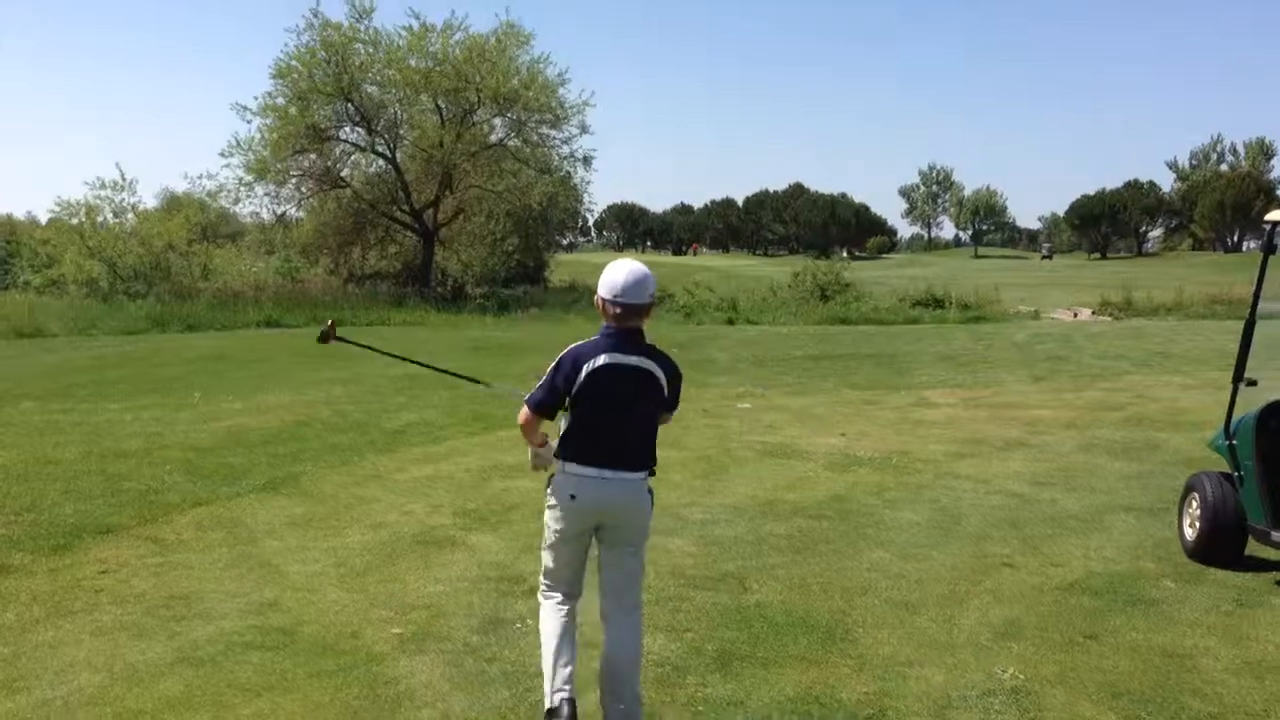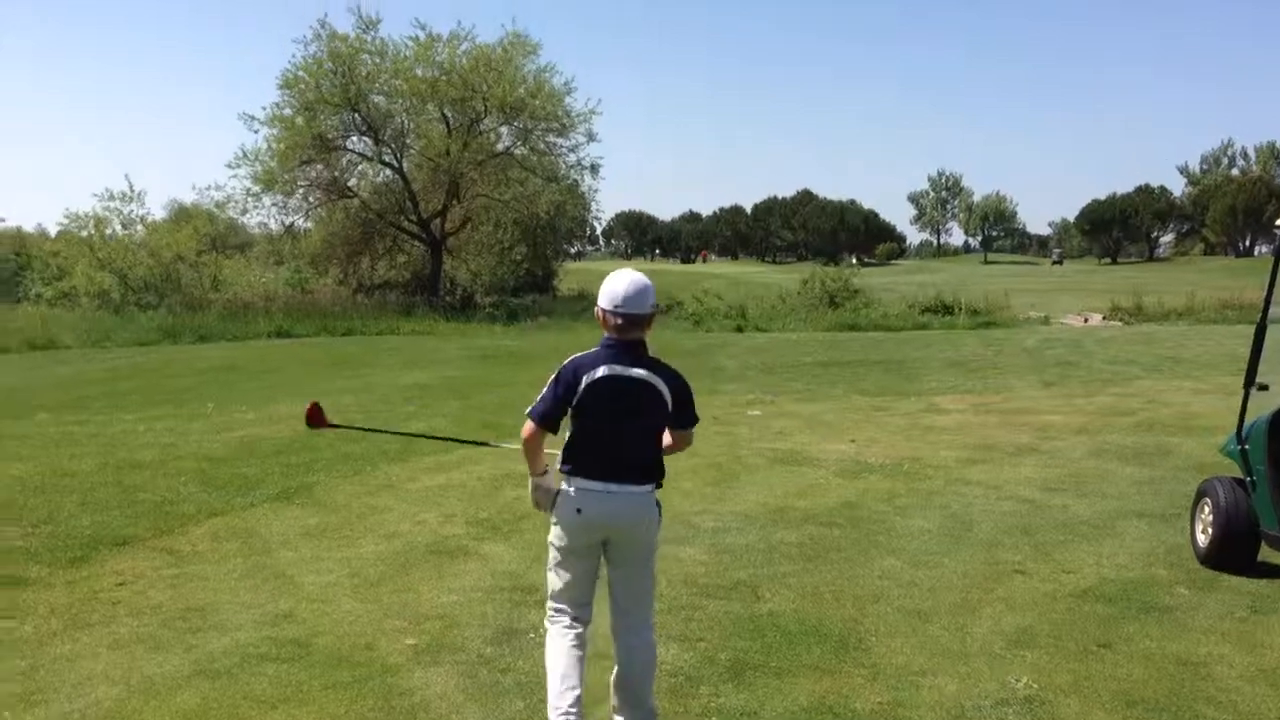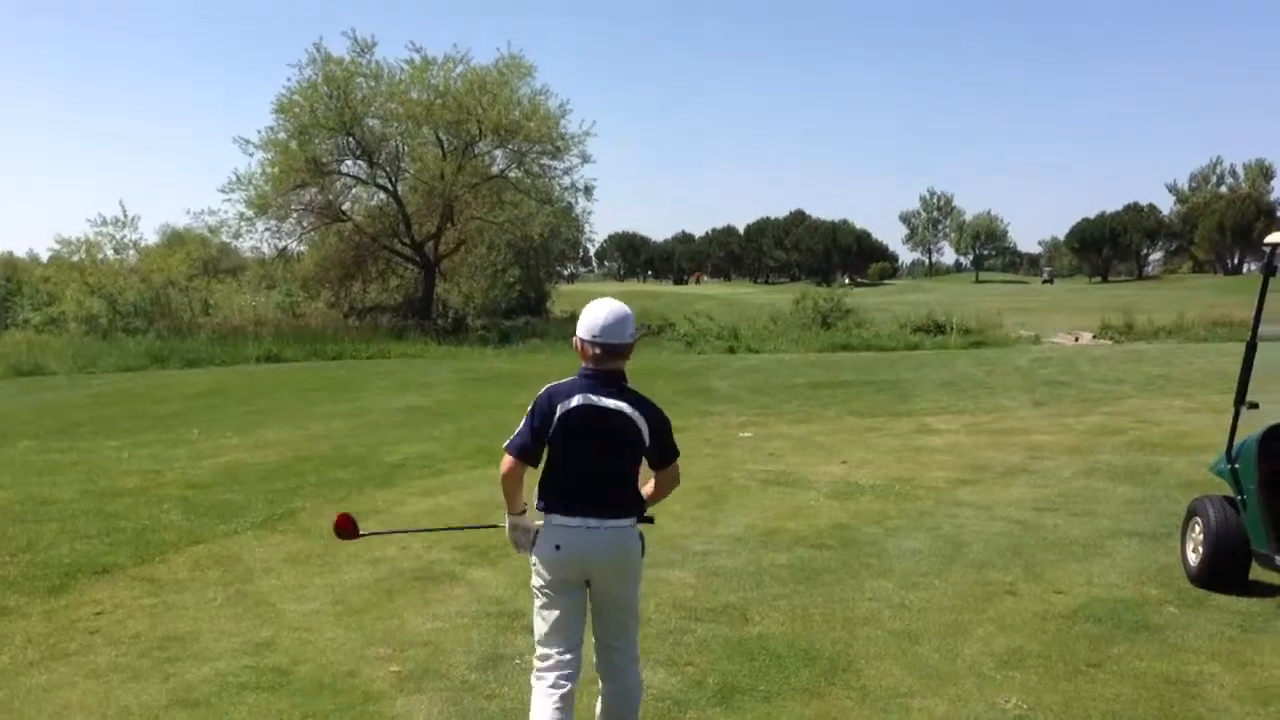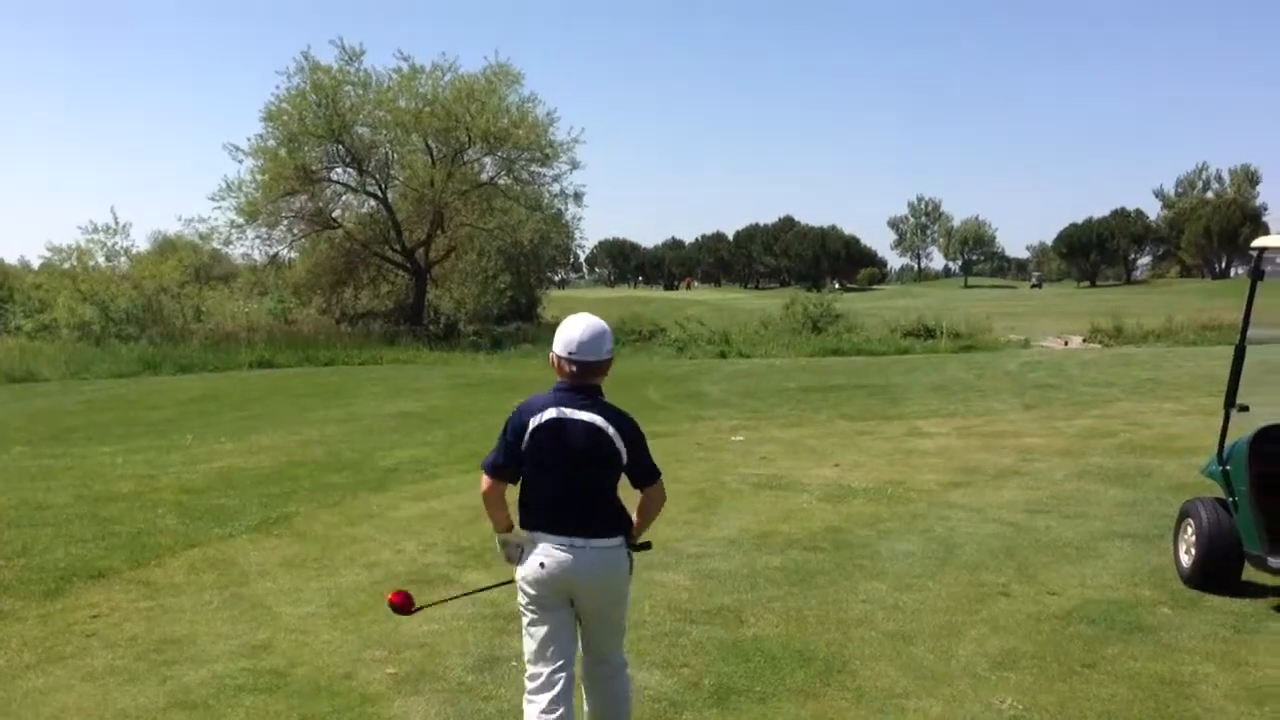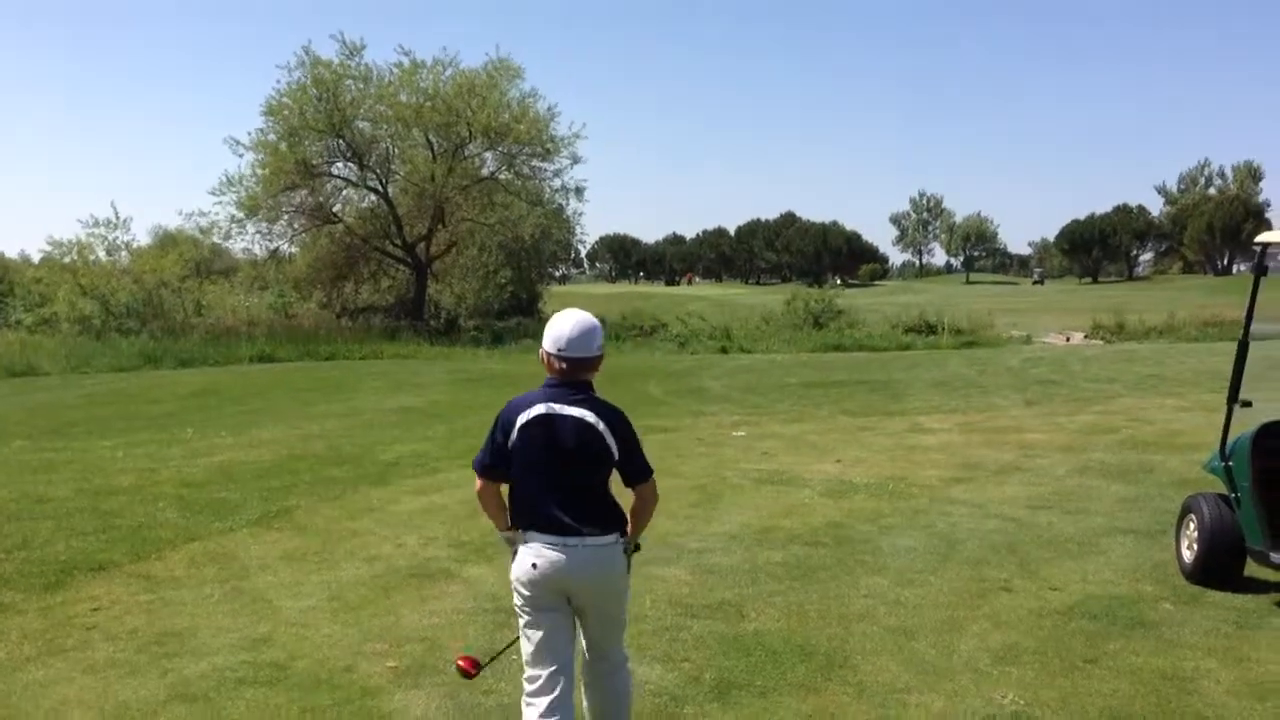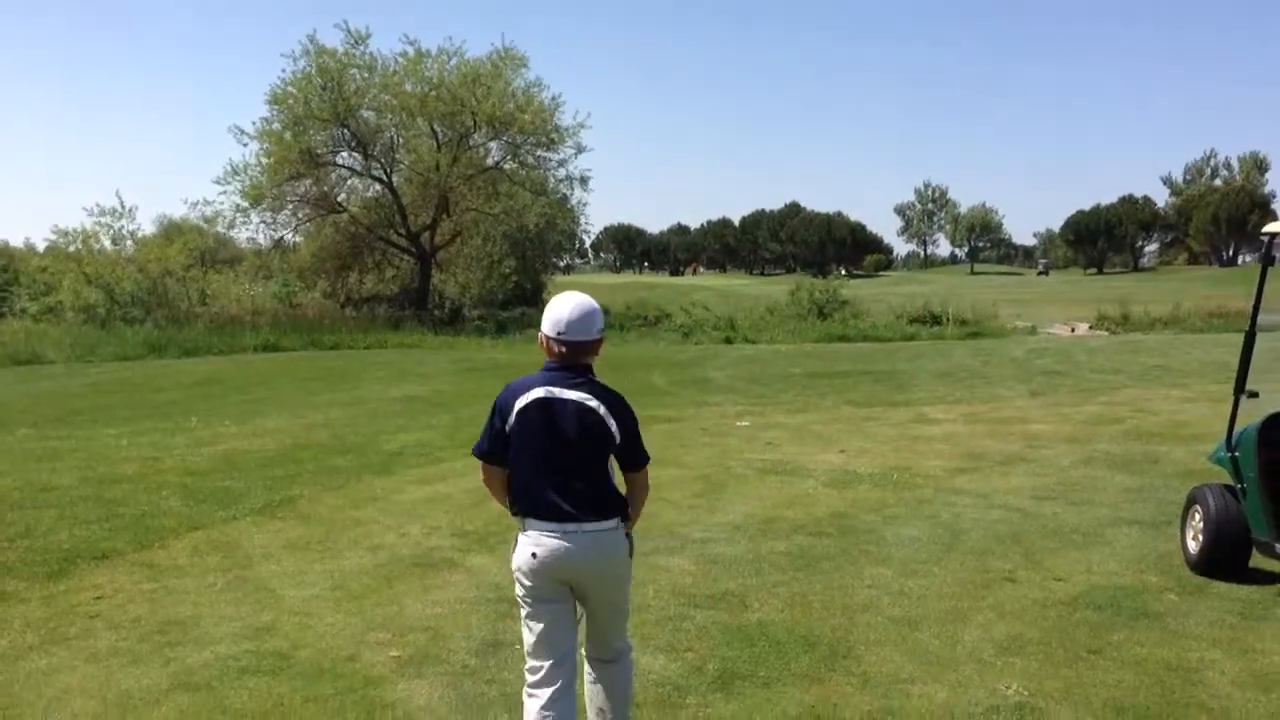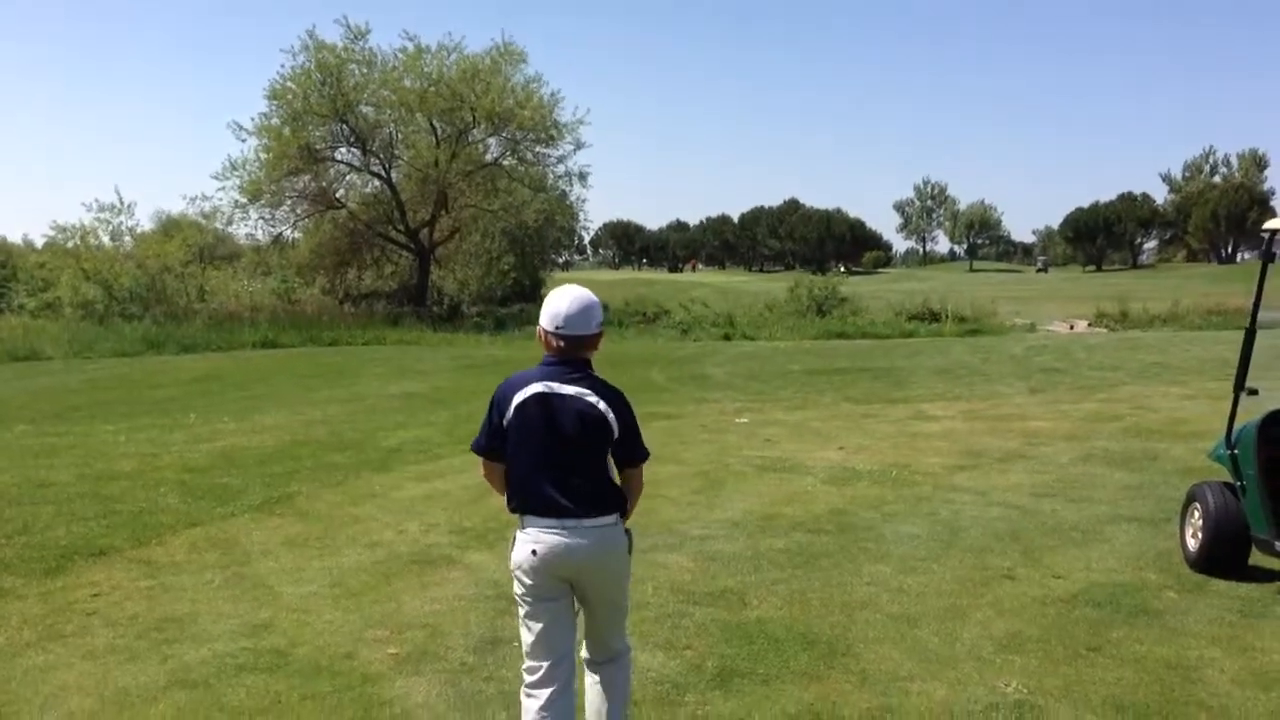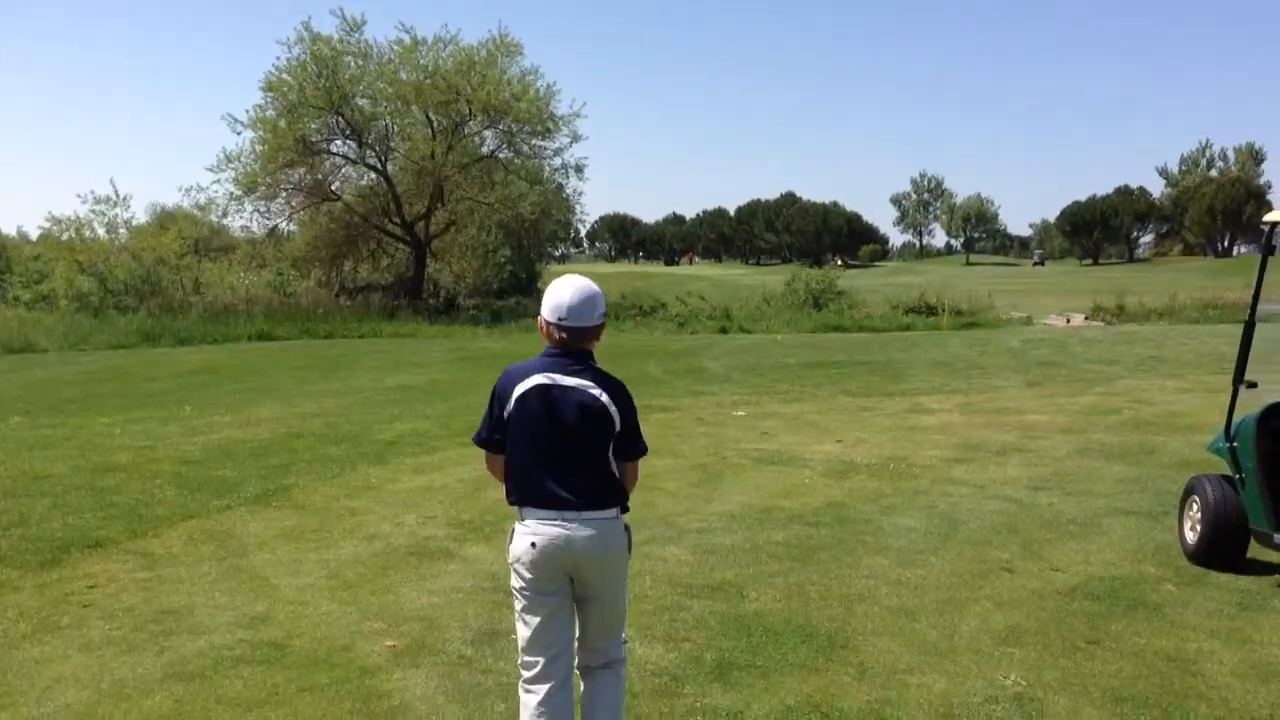
dt=0.1s
person 1, frame 1
left shoulder: (577, 357)
right shoulder: (662, 367)
left elbow: (528, 420)
left wrist: (540, 448)
left hip: (573, 487)
right hip: (631, 494)
left knee: (557, 597)
right knee: (623, 610)
person 1, frame 2
left shoulder: (578, 368)
right shoulder: (668, 380)
left elbow: (531, 434)
right elbow: (682, 439)
left wrist: (538, 476)
left hip: (578, 502)
right hip: (638, 507)
left knee: (566, 616)
right knee: (634, 623)
person 1, frame 3
left shoulder: (553, 399)
right shoulder: (643, 410)
left elbow: (510, 469)
right elbow: (669, 476)
left wrist: (516, 516)
left hip: (559, 538)
right hip: (620, 540)
left knee: (554, 665)
right knee: (620, 655)
person 1, frame 4
left shoulder: (528, 415)
right shoulder: (620, 424)
left elbow: (490, 488)
right elbow: (654, 496)
left wrist: (506, 534)
right wrist: (631, 533)
left hip: (543, 557)
right hip: (606, 558)
left knee: (546, 682)
right knee: (607, 665)
person 1, frame 5
left shoulder: (517, 412)
right shoulder: (610, 419)
left elbow: (486, 488)
right elbow: (647, 495)
left wrist: (509, 531)
right wrist: (628, 540)
left hip: (537, 557)
right hip: (601, 556)
left knee: (545, 683)
right knee: (606, 662)
person 1, frame 6
left shoulder: (514, 397)
right shoulder: (611, 403)
left elbow: (491, 473)
right elbow: (638, 483)
right wrist: (624, 528)
left hip: (538, 545)
right hip: (603, 543)
left knee: (546, 674)
right knee: (610, 653)
person 1, frame 7
left shoulder: (512, 391)
right shoulder: (609, 399)
left elbow: (493, 472)
right elbow: (633, 482)
left hip: (537, 542)
right hip: (602, 540)
left knee: (544, 674)
right knee: (609, 653)
person 1, frame 8
left shoulder: (513, 382)
right shoulder: (612, 391)
left elbow: (495, 464)
right elbow: (628, 475)
left hip: (536, 535)
right hip: (602, 534)
left knee: (541, 669)
right knee: (603, 660)
